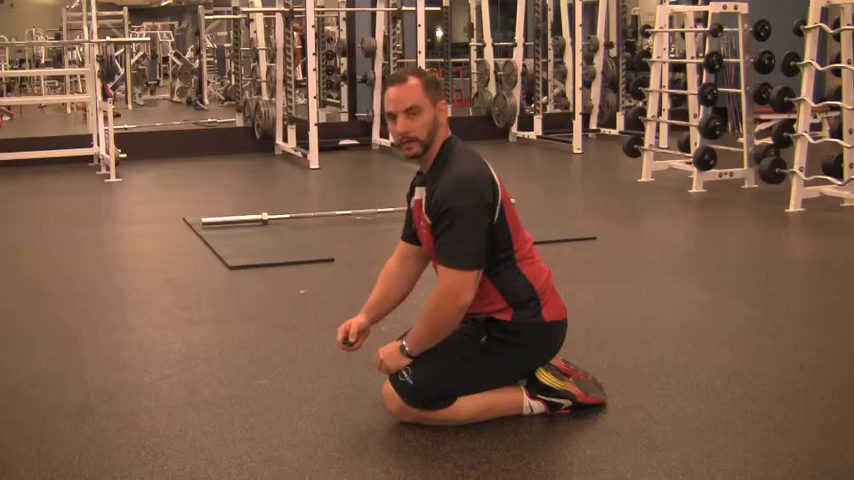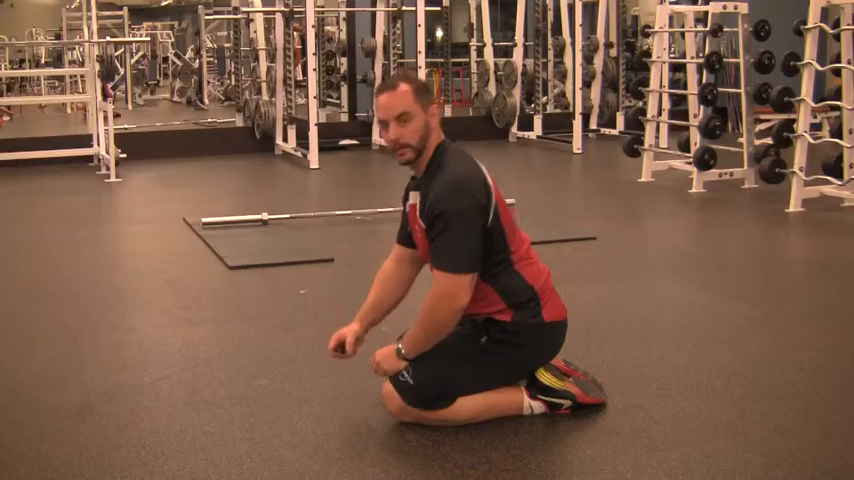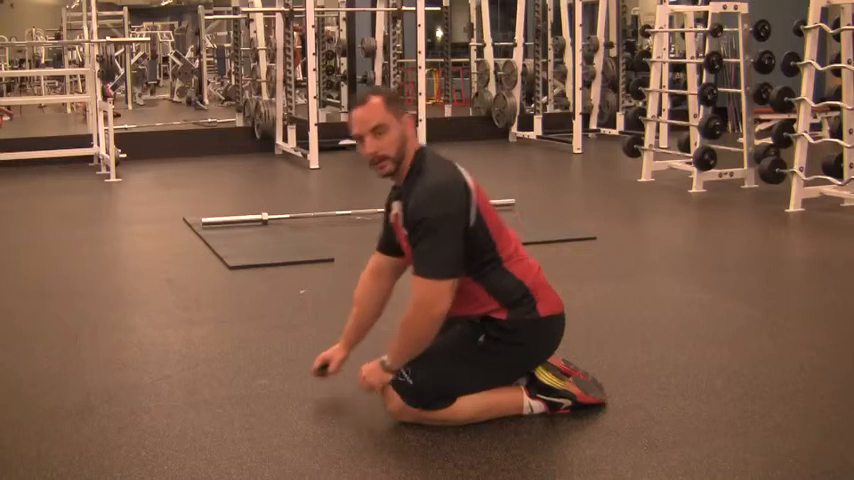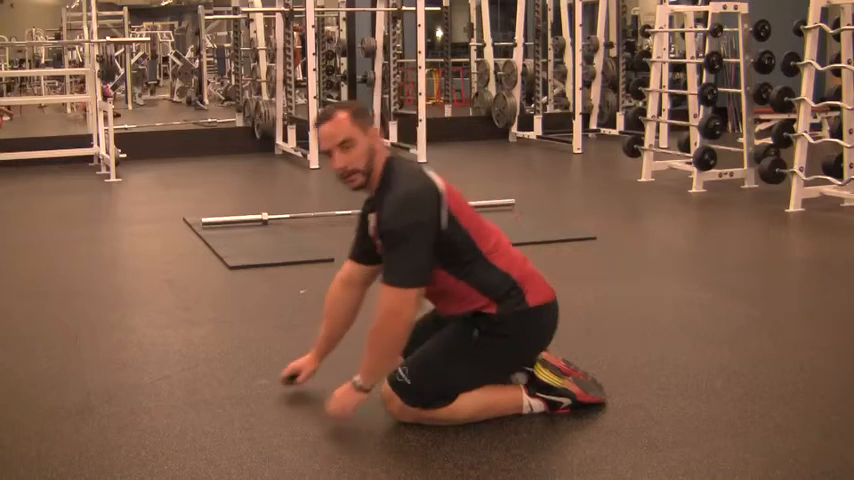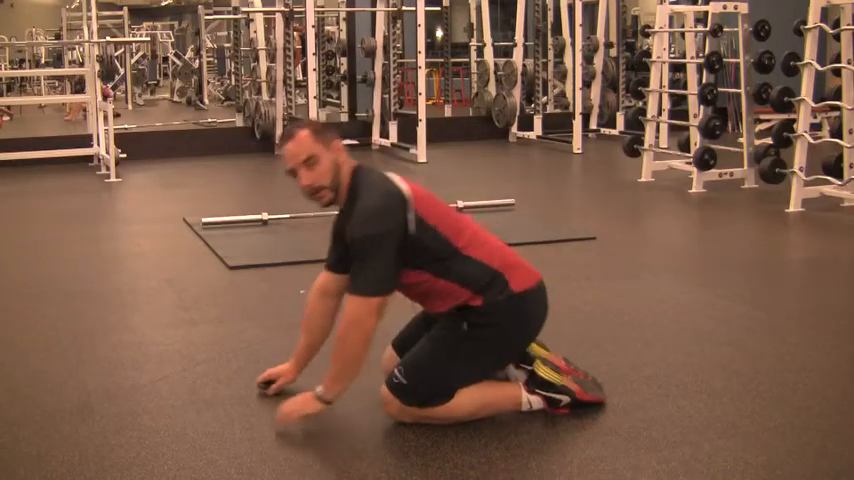
dt=0.2s
person 1, frame 1
left shoulder: (460, 183)
right shoulder: (427, 178)
left elbow: (456, 295)
right elbow: (407, 260)
left wrist: (406, 349)
right wrist: (365, 317)
left hip: (520, 324)
right hip: (497, 312)
left knee: (401, 399)
right knee: (409, 364)
left ankle: (537, 394)
right ankle: (523, 367)
person 1, frame 2
left shoulder: (453, 187)
right shoulder: (423, 182)
left elbow: (451, 299)
right elbow: (402, 264)
left wrist: (402, 353)
right wrist: (360, 324)
left hip: (520, 324)
right hip: (498, 312)
left knee: (402, 399)
right knee: (414, 355)
left ankle: (538, 394)
right ankle: (525, 366)
person 1, frame 3
left shoulder: (434, 193)
right shoulder: (404, 192)
left elbow: (431, 306)
right elbow: (379, 273)
left wrist: (388, 365)
right wrist: (345, 345)
left hip: (519, 322)
right hip: (493, 311)
left knee: (403, 399)
right knee: (410, 359)
left ankle: (537, 394)
right ankle: (522, 365)
person 1, frame 4
left shoulder: (405, 201)
right shoulder: (380, 201)
left elbow: (398, 315)
right elbow: (349, 283)
left wrist: (361, 384)
right wrist: (316, 355)
left hip: (515, 314)
right hip: (490, 303)
left knee: (403, 399)
right knee: (399, 360)
left ankle: (538, 392)
right ankle: (520, 363)
person 1, frame 5
left shoulder: (374, 211)
right shoulder: (355, 208)
left elbow: (361, 324)
right elbow: (325, 293)
left wrist: (324, 395)
right wrist: (295, 366)
left hip: (506, 303)
right hip: (488, 295)
left knee: (401, 401)
right knee: (394, 363)
left ankle: (537, 389)
right ankle: (519, 362)
